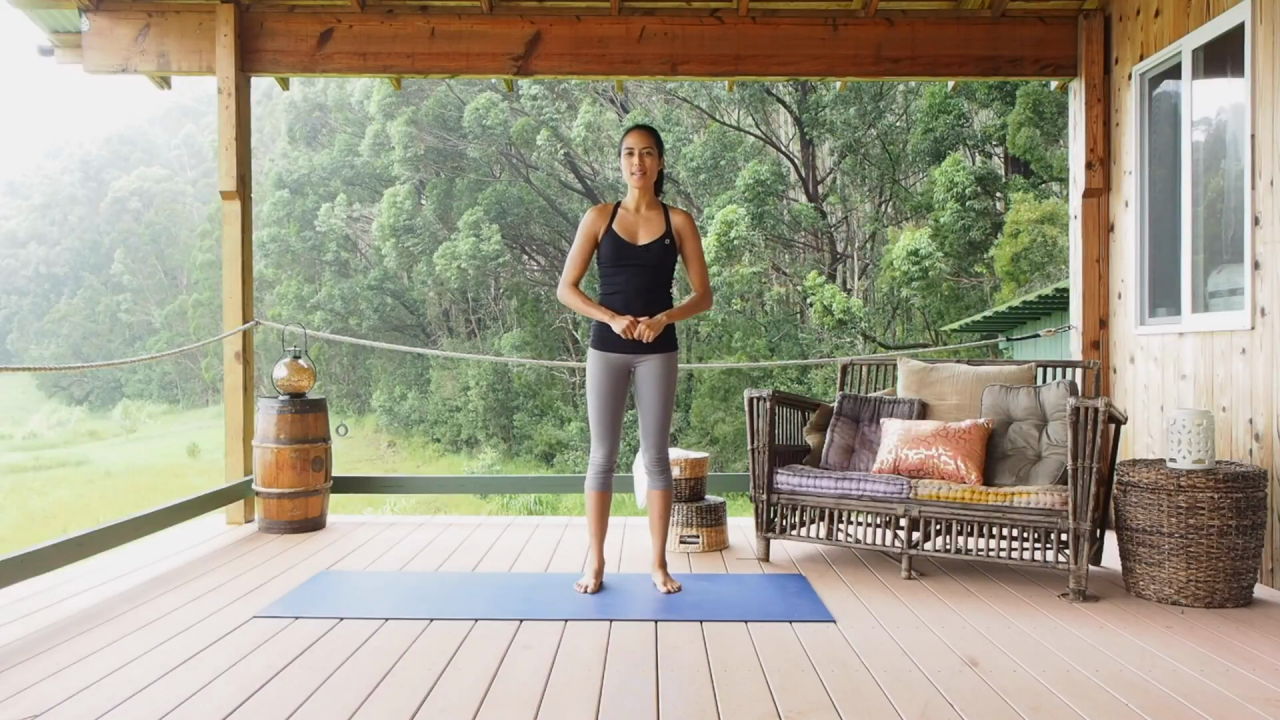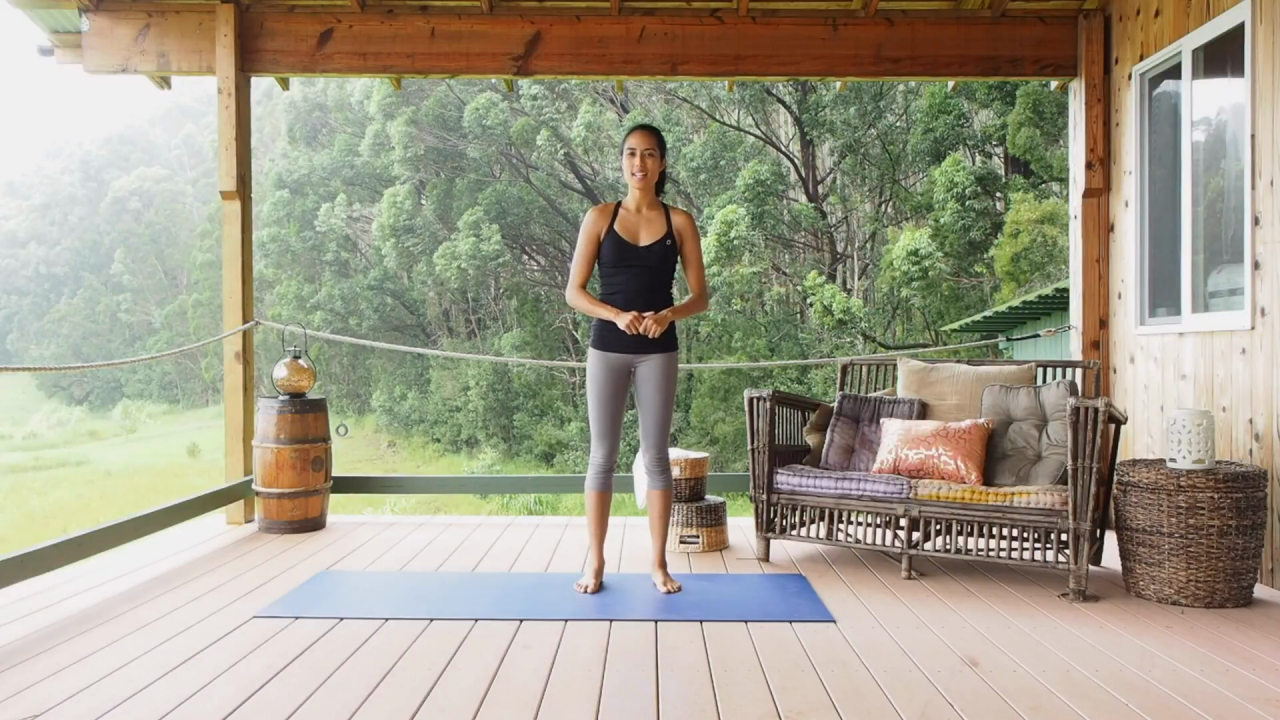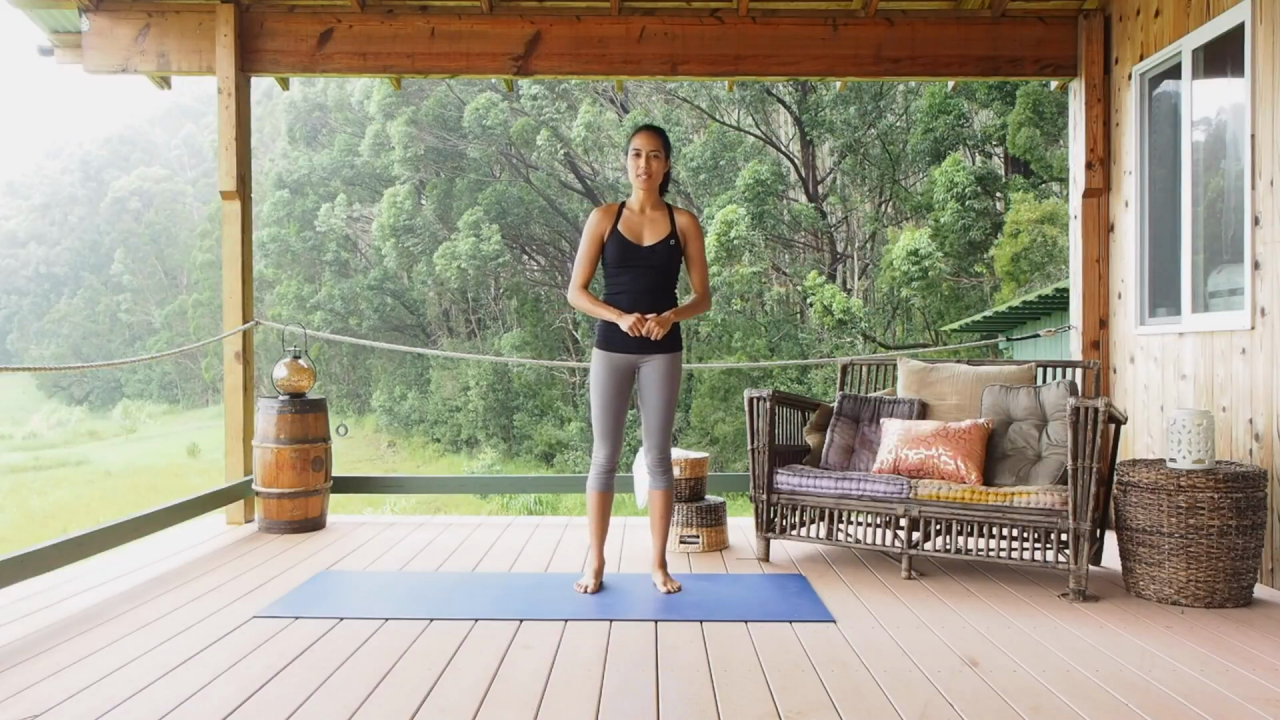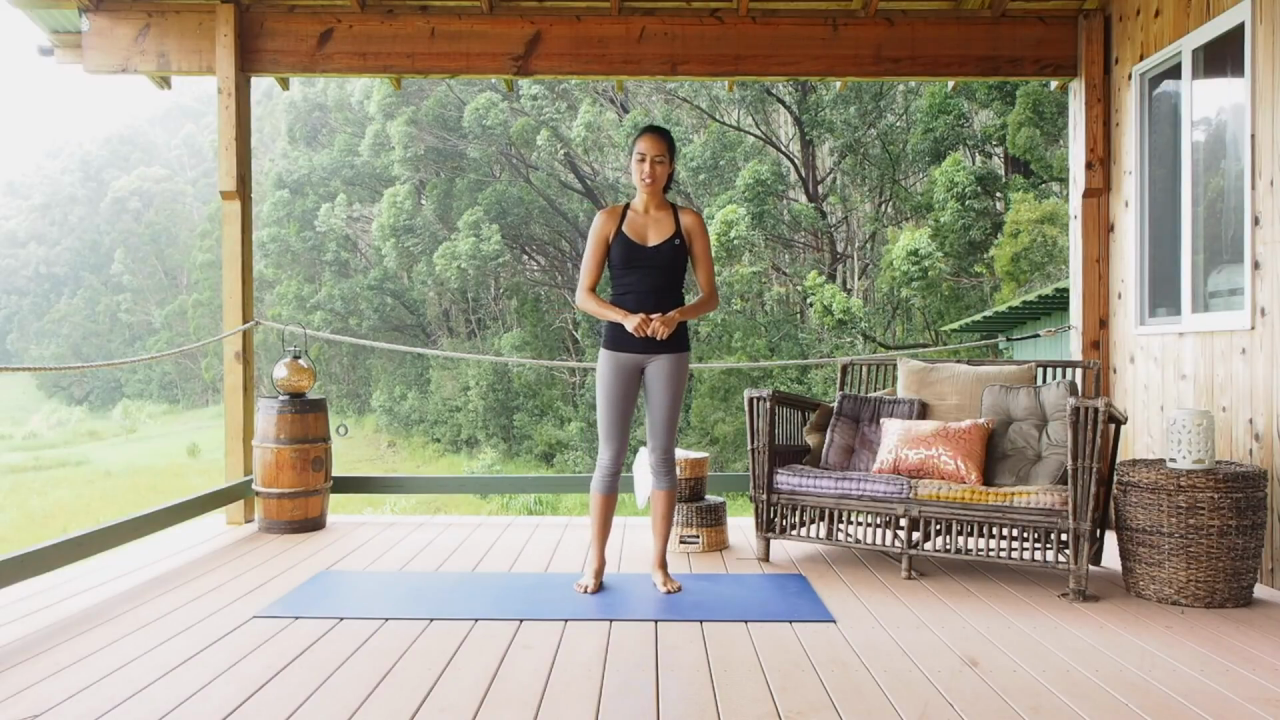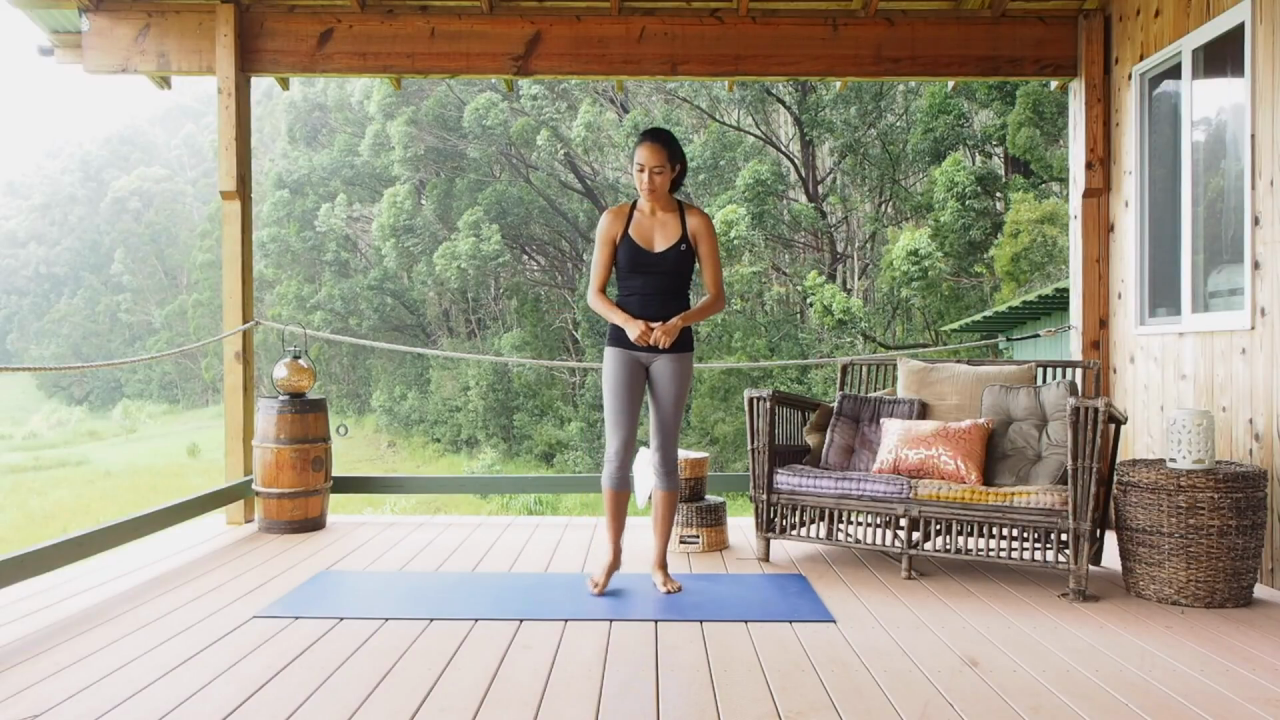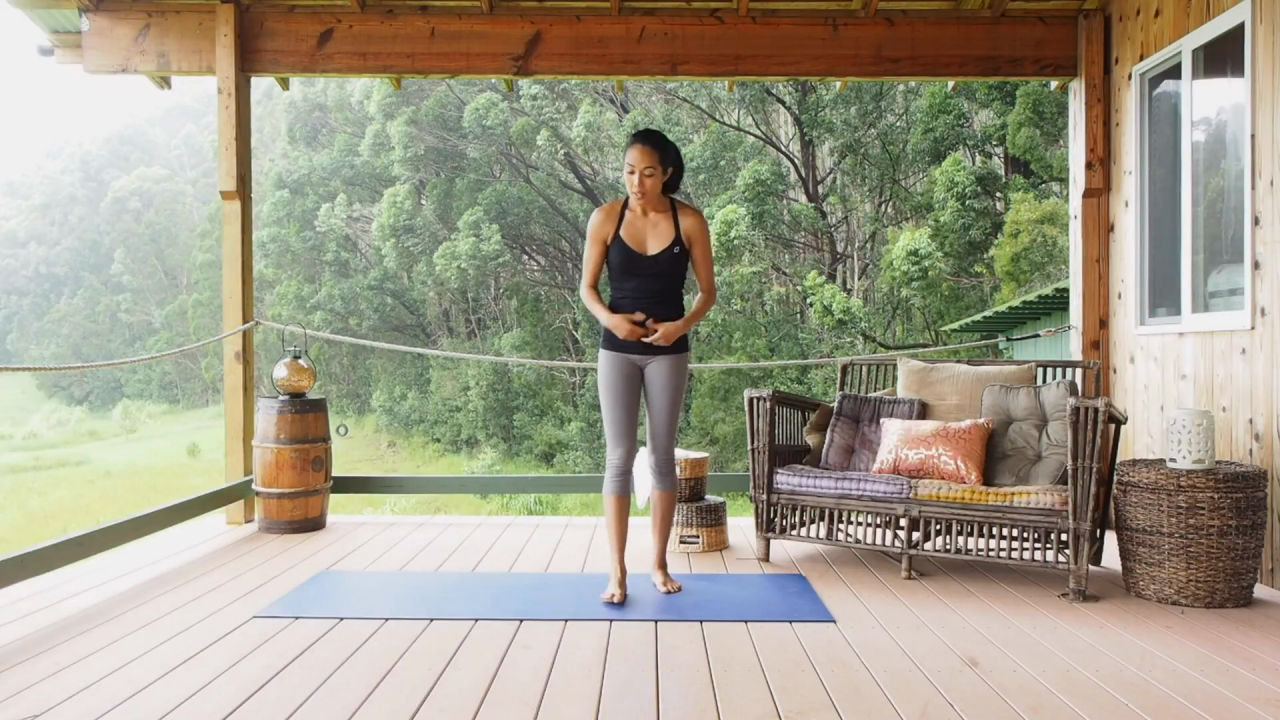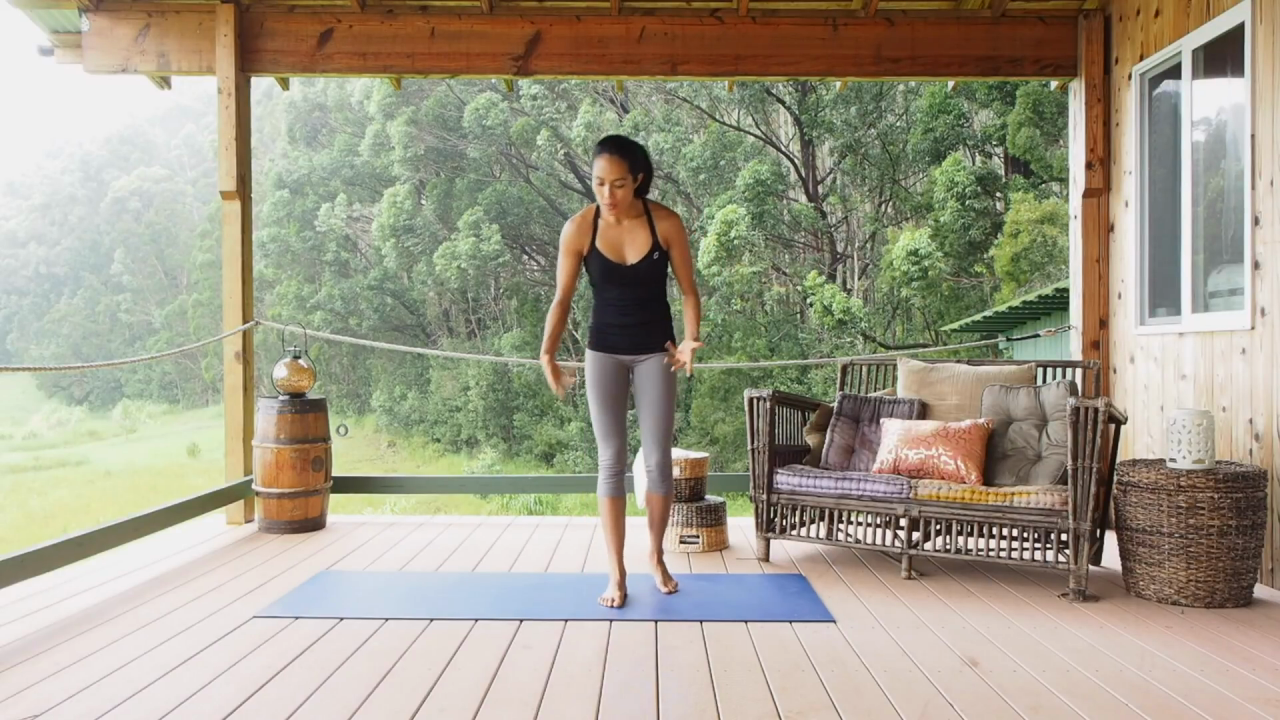
dt=0.3s
person 1, frame 1
left shoulder: (679, 221)
right shoulder: (599, 217)
left elbow: (704, 296)
right elbow: (566, 288)
left wrist: (663, 319)
right wrist: (611, 318)
left hip: (658, 351)
right hip: (607, 349)
left knee: (656, 457)
right knee: (602, 456)
left ankle: (659, 563)
right ankle: (595, 560)
person 1, frame 2
left shoulder: (679, 222)
right shoulder: (599, 217)
left elbow: (700, 297)
right elbow: (573, 291)
left wrist: (667, 316)
right wrist: (617, 315)
left hip: (658, 351)
right hip: (607, 348)
left knee: (656, 456)
right knee: (603, 455)
left ankle: (658, 563)
right ankle: (595, 560)
person 1, frame 3
left shoulder: (684, 222)
right shoulder: (604, 218)
left elbow: (703, 296)
right elbow: (576, 291)
left wrist: (670, 317)
right wrist: (619, 316)
left hip: (662, 352)
right hip: (612, 348)
left knee: (658, 456)
right knee: (605, 455)
left ankle: (658, 563)
right ankle: (595, 560)
person 1, frame 4
left shoulder: (688, 221)
right shoulder: (608, 220)
left elbow: (710, 295)
right elbow: (583, 295)
left wrist: (676, 315)
right wrist: (625, 318)
left hip: (669, 351)
right hip: (618, 349)
left knee: (661, 456)
right knee: (610, 456)
left ankle: (658, 563)
right ankle: (596, 560)
person 1, frame 5
left shoulder: (696, 222)
right shoulder: (614, 220)
left elbow: (716, 296)
right elbow: (595, 294)
left wrist: (678, 322)
right wrist: (628, 324)
left hip: (673, 350)
right hip: (622, 346)
left knee: (664, 455)
right knee: (618, 449)
left ankle: (659, 562)
right ankle: (611, 552)
person 1, frame 6
left shoulder: (689, 221)
right shoulder: (604, 218)
left elbow: (707, 291)
right elbow: (588, 284)
left wrist: (682, 325)
right wrist: (605, 315)
left hip: (667, 351)
right hip: (617, 350)
left knee: (661, 456)
right knee: (619, 457)
left ankle: (659, 562)
right ankle: (618, 570)
person 1, frame 7
left shoulder: (666, 223)
right shoulder: (578, 228)
left elbow: (689, 290)
right elbow: (562, 298)
left wrist: (690, 341)
right wrist: (547, 354)
left hip: (654, 351)
right hip: (604, 351)
left knee: (658, 457)
right knee: (611, 459)
left ankle: (657, 557)
right ankle: (616, 572)
